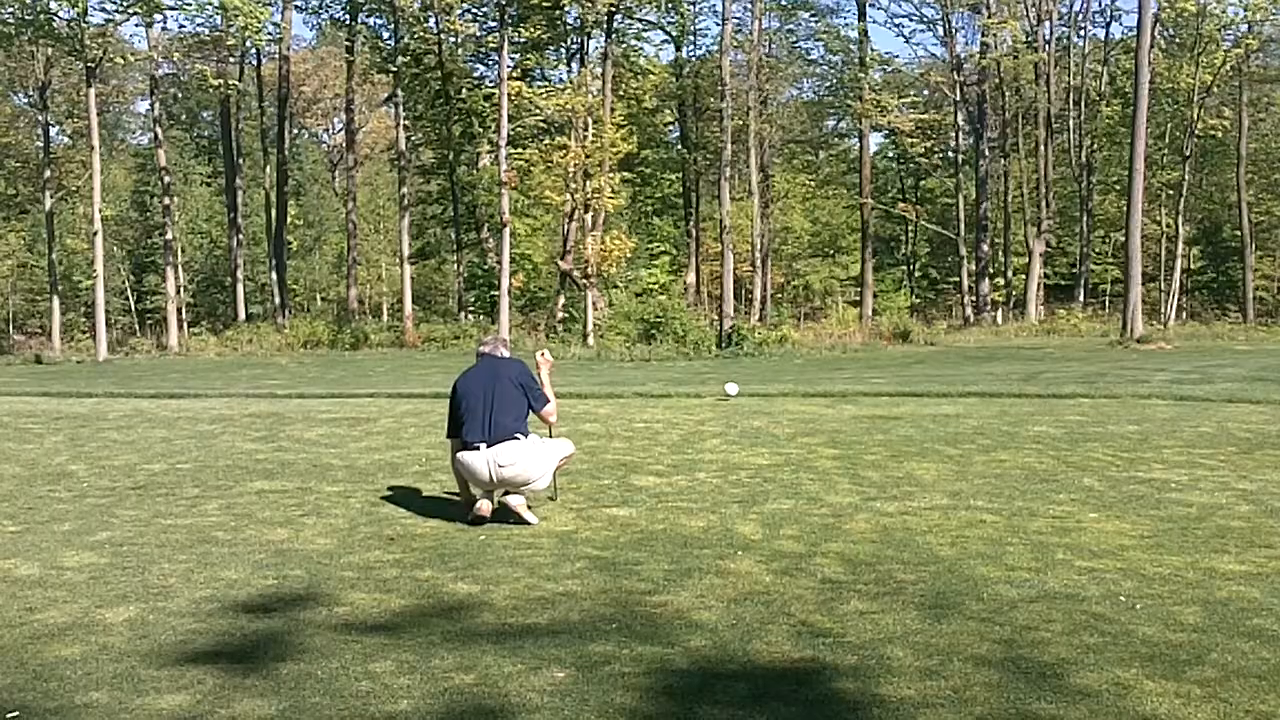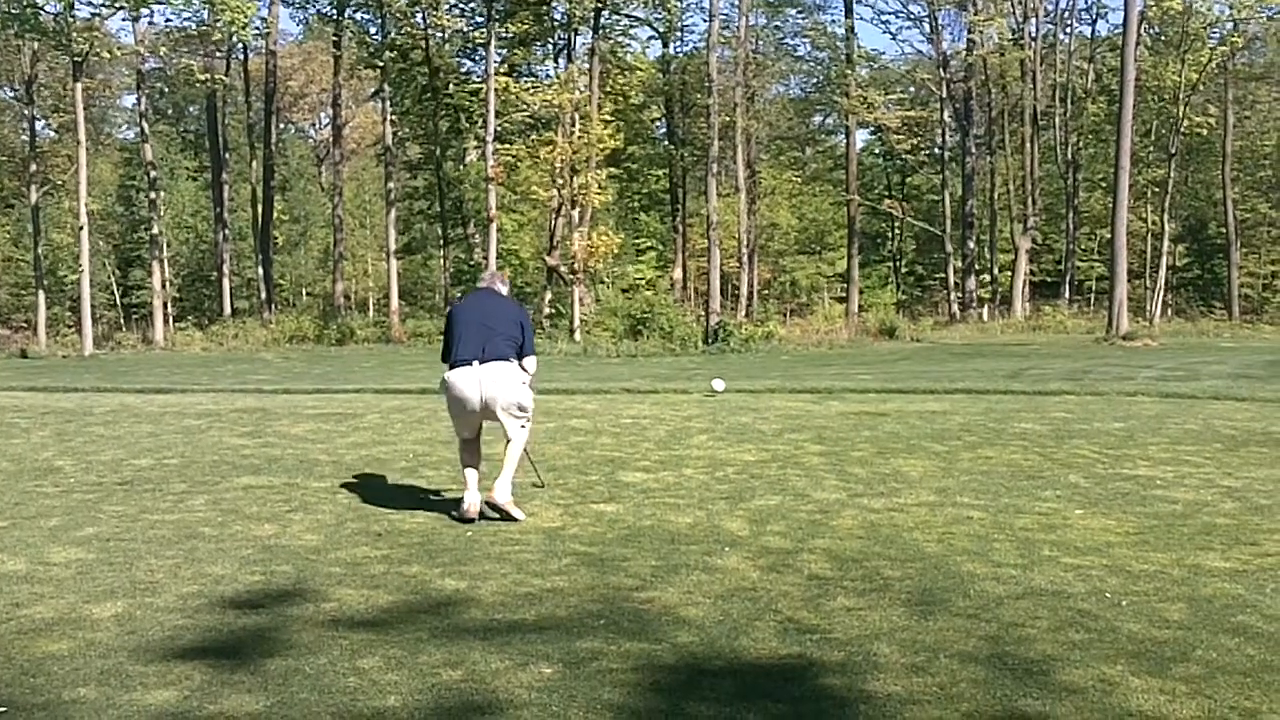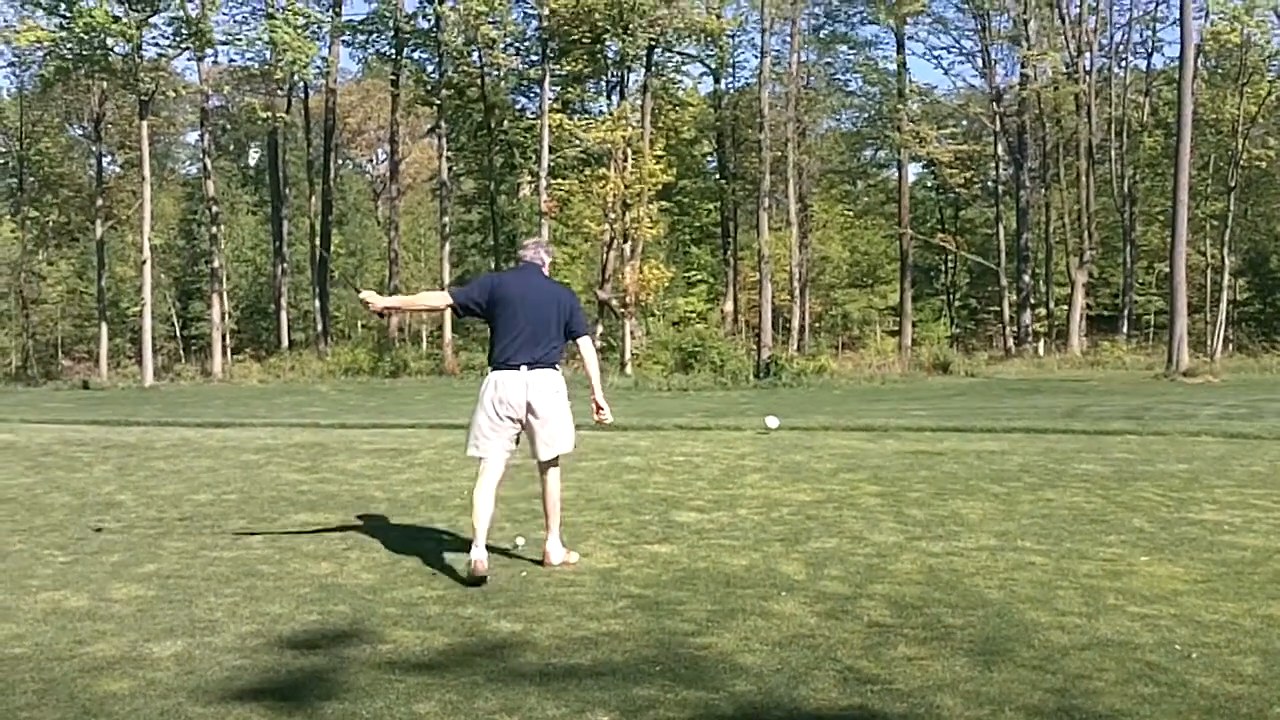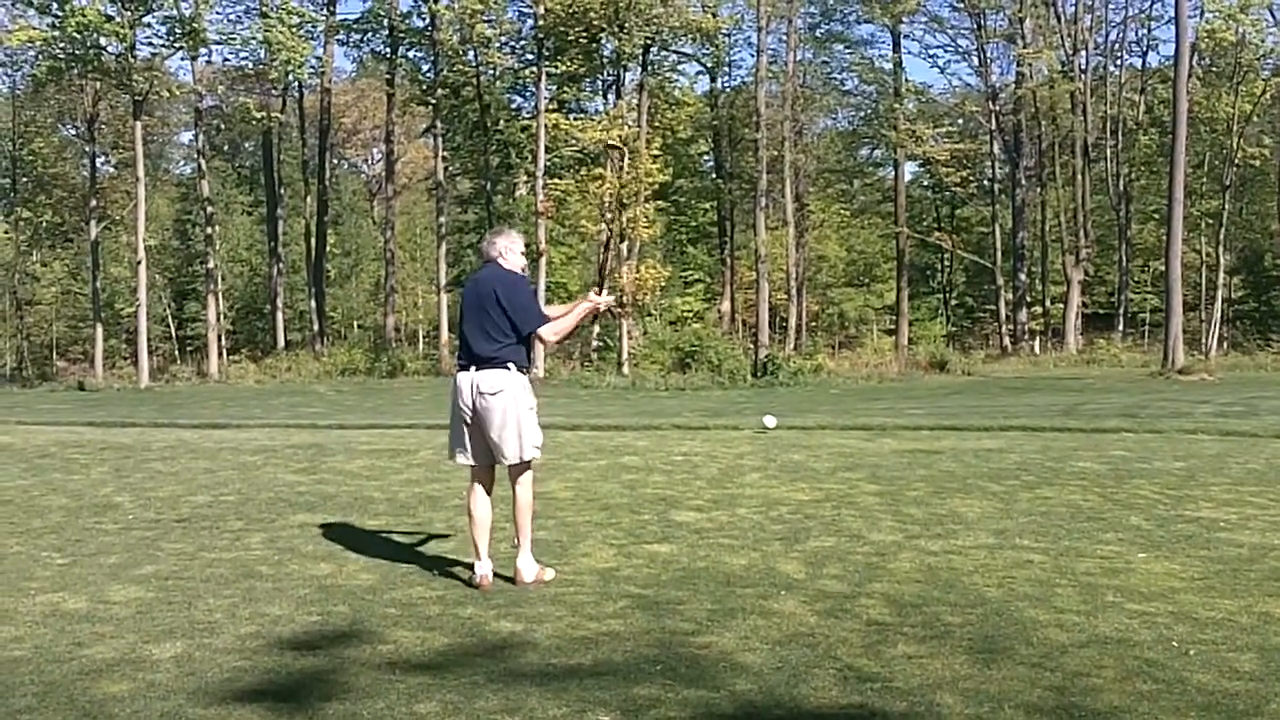
dt=1s
person 1, frame 1
left shoulder: (462, 380)
right shoulder: (516, 367)
left elbow: (456, 447)
right elbow: (550, 417)
left wrist: (465, 494)
right wrist: (544, 373)
left hip: (474, 467)
right hip: (514, 460)
right knee: (566, 447)
left ankle: (484, 499)
right ankle: (516, 494)
person 1, frame 2
left shoulder: (457, 308)
right shoulder: (516, 309)
right elbow: (529, 367)
right wrist: (519, 394)
left hip: (460, 380)
right hip: (502, 377)
left knee: (468, 434)
right knee: (521, 423)
left ankle: (471, 498)
right ankle: (502, 490)
person 1, frame 3
left shoulder: (496, 282)
right shoulder: (563, 294)
left elbow: (440, 300)
right elbow: (585, 345)
left wrist: (387, 302)
right wrist: (597, 392)
left hip: (503, 384)
right hip: (546, 384)
left knee: (489, 473)
right knee: (550, 467)
left ankle: (478, 550)
right ankle: (553, 546)
person 1, frame 4
left shoulder: (474, 284)
right shoulder: (510, 283)
left elbow: (535, 315)
right elbow: (547, 333)
left wrist: (579, 304)
right wrist: (587, 306)
left hip: (469, 382)
right hip: (503, 382)
left knee: (480, 478)
right knee: (520, 474)
left ankle: (481, 566)
right ankle: (525, 563)
